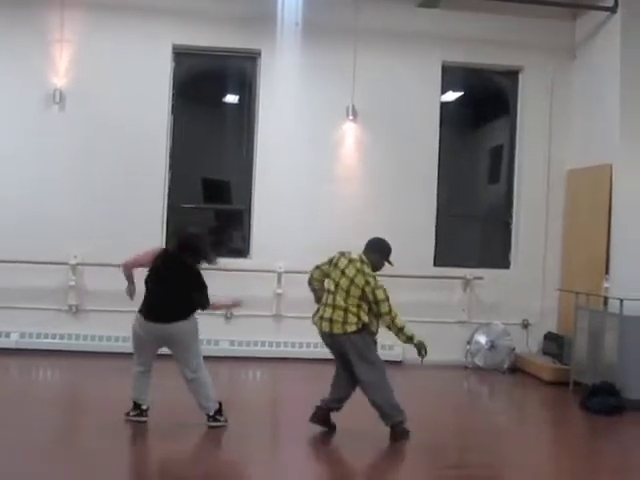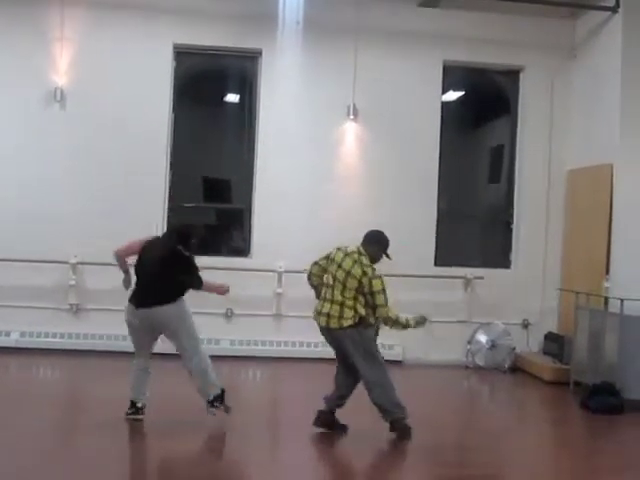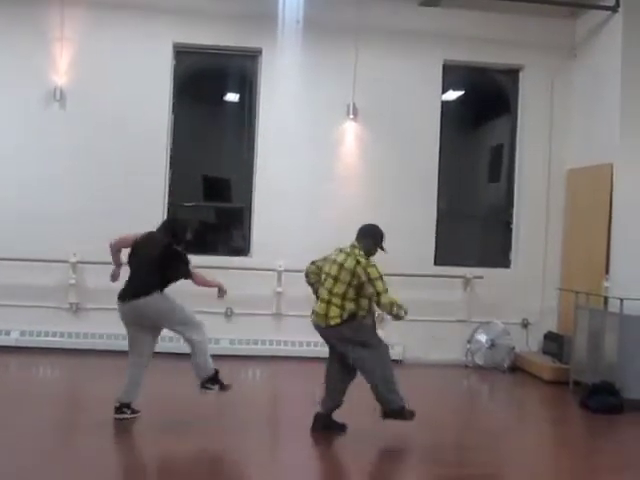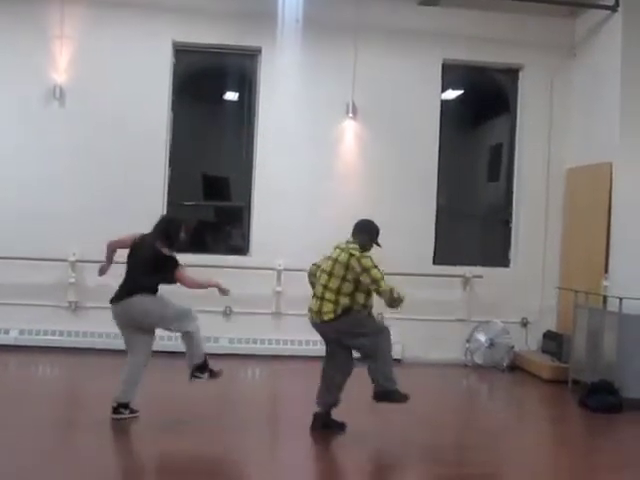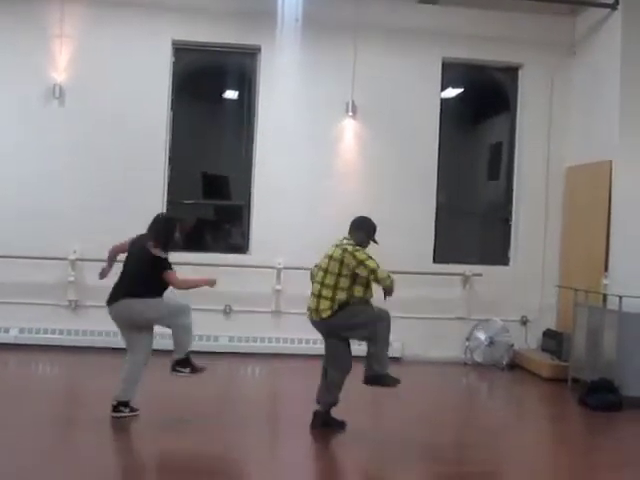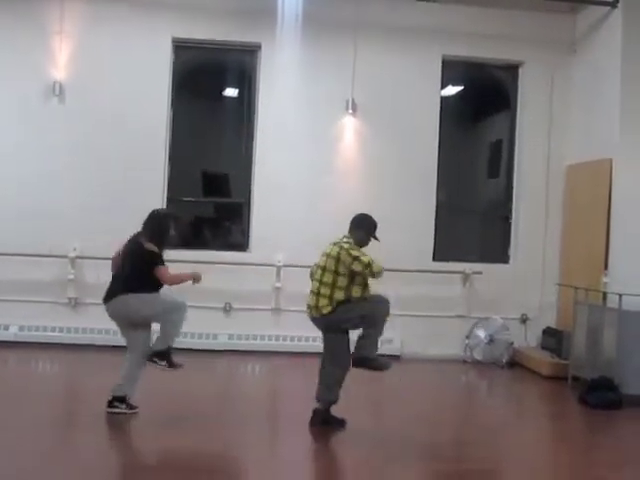
dt=0.1s
person 1, frame 1
left shoulder: (340, 258)
right shoulder: (372, 283)
left elbow: (315, 277)
right elbow: (390, 320)
left wrist: (323, 302)
right wrist: (414, 340)
left hip: (327, 327)
right hip: (350, 331)
left knee: (348, 370)
right knee: (373, 374)
left ankle: (325, 410)
right ankle: (396, 423)
person 1, frame 2
left shoulder: (338, 253)
right shoulder: (370, 274)
left elbow: (314, 272)
right elbow: (383, 314)
left wrist: (323, 297)
right wrist: (411, 322)
left hip: (326, 322)
right hip: (348, 325)
left knee: (349, 367)
right knee: (374, 371)
left ankle: (328, 414)
right ankle: (396, 419)
person 1, frame 3
left shoulder: (337, 254)
right shoulder: (364, 265)
left elbow: (311, 271)
right elbow: (384, 301)
right wrist: (398, 310)
left hip: (323, 320)
right hip: (341, 322)
left knee: (342, 367)
right knee: (378, 353)
left ankle: (325, 416)
right ankle: (392, 405)
person 1, frame 4
left shoulder: (336, 251)
right shoulder: (358, 258)
left elbow: (313, 272)
right elbow: (382, 287)
right wrist: (396, 298)
left hip: (320, 316)
right hip: (336, 317)
left knee: (338, 363)
right knee: (380, 335)
left ankle: (323, 414)
right ankle: (385, 388)
person 1, frame 5
left shoulder: (337, 250)
right shoulder: (352, 252)
left elbow: (315, 273)
right elbow: (382, 276)
right wrist: (388, 286)
left hip: (322, 314)
right hip: (331, 315)
left knee: (337, 362)
right knee: (380, 319)
left ankle: (323, 412)
right ankle: (375, 370)
person 1, frame 6
left shoulder: (335, 247)
right shoulder: (348, 250)
left elbow: (316, 272)
right elbow: (374, 269)
right wrist: (375, 269)
left hip: (321, 311)
right hip: (330, 312)
left knee: (336, 360)
right knee: (380, 306)
left ankle: (323, 410)
right ankle: (364, 354)
person 2, frame 1
left shoulder: (161, 256)
right shoulder: (194, 275)
left elbow: (128, 265)
right elbow: (204, 305)
left wrist: (131, 284)
right wrist: (229, 305)
left hip: (148, 323)
right hip: (181, 326)
left knee: (142, 365)
right knee: (194, 370)
left ankle: (138, 407)
right ankle: (213, 412)
person 2, frame 2
left shoulder: (150, 244)
right shoulder: (184, 260)
left elbow: (119, 253)
right elbow: (200, 285)
left wrist: (127, 275)
right wrist: (221, 288)
left hip: (138, 311)
right hip: (169, 311)
left knee: (141, 359)
right knee: (194, 354)
left ankle: (136, 405)
right ankle: (215, 398)
person 2, frame 3
left shoulder: (145, 239)
right shoulder: (174, 253)
left elbow: (115, 244)
right elbow: (197, 279)
left wrist: (117, 268)
right wrist: (218, 285)
left hip: (128, 305)
right hip: (150, 301)
left knee: (138, 356)
right knee: (195, 330)
left ankle: (124, 405)
right ankle: (209, 377)
person 2, frame 4
left shoulder: (141, 241)
right shoulder: (165, 256)
left elbow: (111, 244)
right elbow: (187, 282)
left wrist: (107, 264)
right wrist: (215, 285)
left hip: (120, 306)
right hip: (140, 303)
left knee: (137, 356)
right knee: (188, 319)
left ankle: (121, 405)
right ankle: (199, 366)
person 2, frame 5
left shoulder: (139, 242)
right shoulder: (157, 257)
left elbow: (114, 250)
right elbow: (177, 283)
left wrist: (108, 266)
right wrist: (205, 281)
left hip: (118, 306)
right hip: (132, 305)
left knee: (138, 353)
right knee: (183, 312)
left ankle: (122, 403)
right ankle: (181, 360)
person 2, frame 6
left shoulder: (137, 240)
right shoulder: (150, 251)
left elbow: (116, 258)
right elbow: (167, 279)
left wrist: (116, 275)
right wrist: (193, 274)
left hip: (115, 304)
right hip: (128, 301)
left knee: (138, 350)
right knee: (178, 309)
left ankle: (119, 399)
right ankle: (160, 352)
